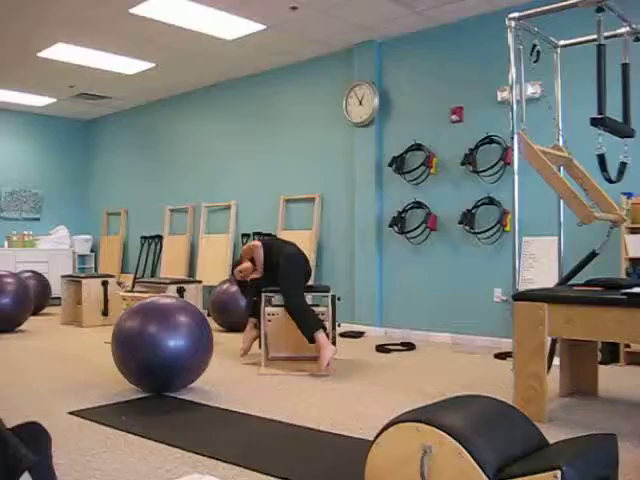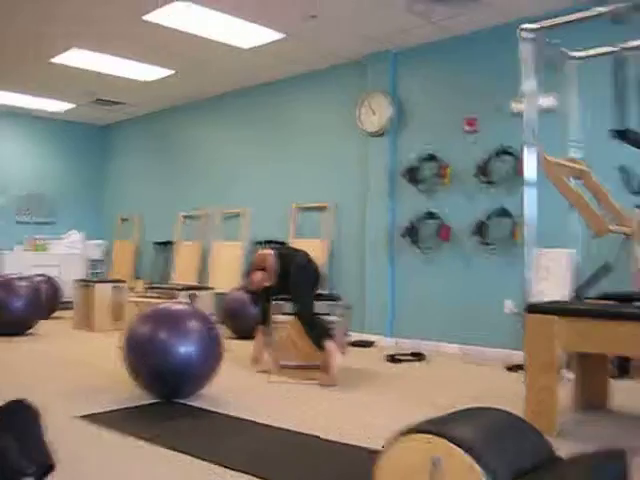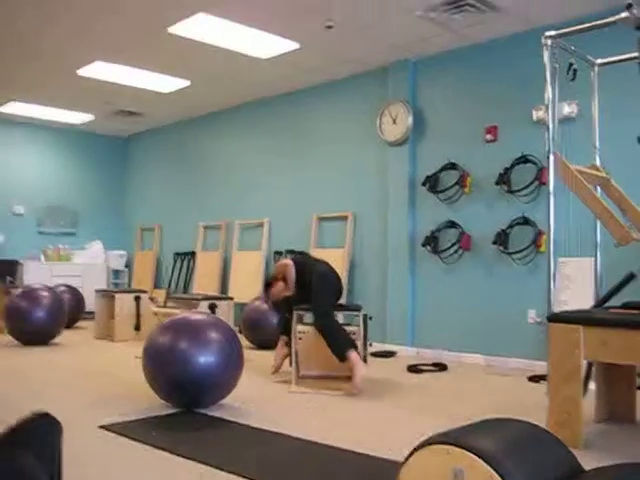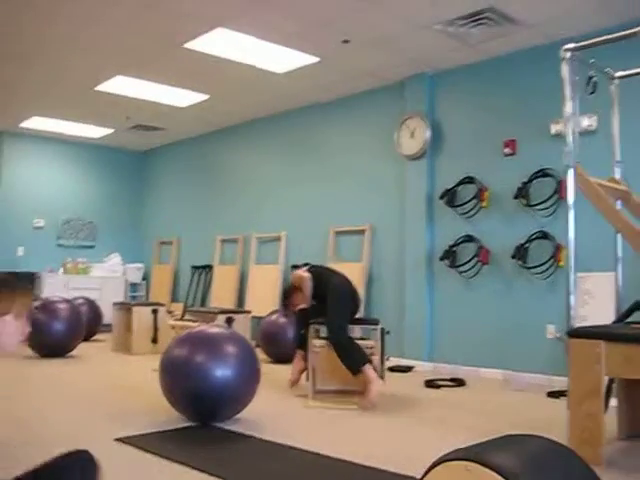
dt=0.2s
person 1, frame 1
left shoulder: (247, 251)
left elbow: (257, 246)
left wrist: (259, 272)
left hip: (291, 259)
right hip: (303, 267)
left knee: (292, 300)
right knee: (256, 284)
left ankle: (325, 345)
right ankle: (253, 328)
person 1, frame 2
left shoulder: (258, 259)
left elbow: (269, 254)
left wrist: (272, 281)
left hip: (301, 268)
right hip: (311, 273)
left knee: (303, 309)
right knee: (267, 293)
left ankle: (333, 354)
right ankle: (263, 336)
person 1, frame 3
left shoulder: (279, 268)
left elbow: (289, 265)
left wrist: (291, 291)
left hip: (323, 277)
right hip: (334, 285)
left knee: (322, 318)
right knee: (287, 303)
left ankle: (357, 364)
right ankle: (284, 345)
person 1, frame 4
left shoulder: (296, 276)
left elbow: (306, 278)
left wrist: (307, 304)
left hip: (340, 292)
right hip: (351, 299)
left knee: (335, 332)
right knee: (303, 315)
left ankle: (372, 379)
right ankle: (301, 360)
